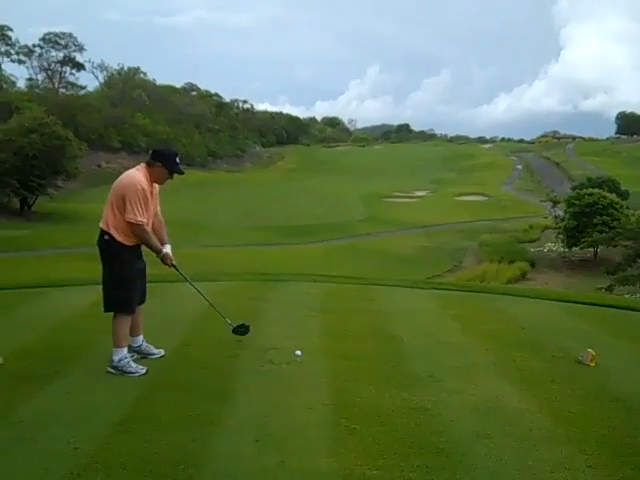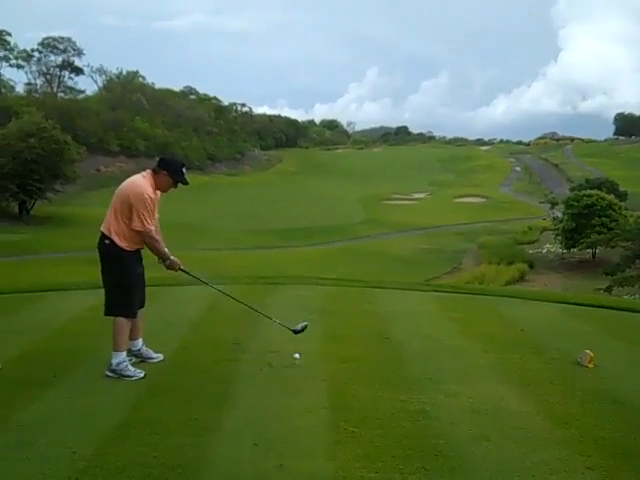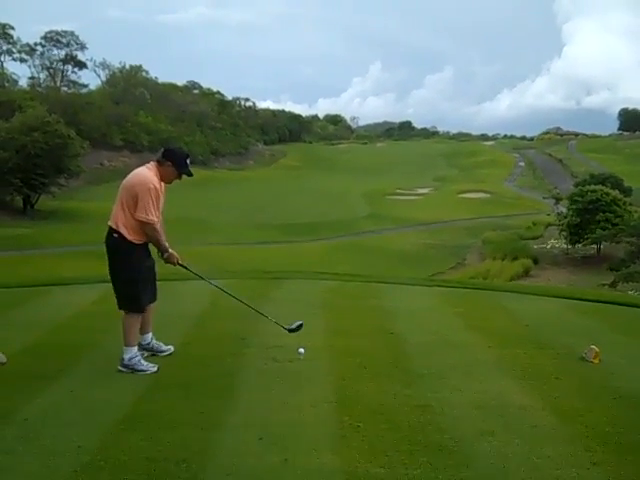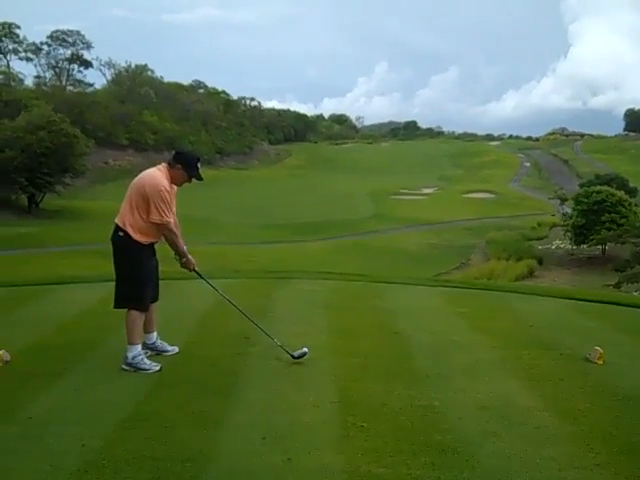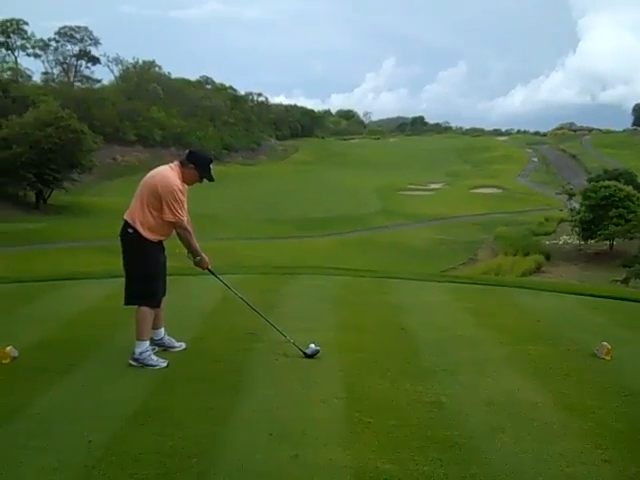
dt=1s
person 1, frame 1
left shoulder: (150, 182)
right shoulder: (137, 184)
left elbow: (156, 217)
right elbow: (139, 227)
left wrist: (166, 246)
right wrist: (160, 252)
left hip: (130, 244)
right hip: (117, 244)
left knee: (137, 297)
right knee: (124, 303)
left ankle: (137, 344)
right ankle: (119, 359)
person 1, frame 2
left shoulder: (150, 186)
right shoulder: (143, 192)
left elbow: (153, 227)
right elbow: (146, 234)
left wrist: (166, 252)
right wrist: (167, 258)
left hip: (128, 247)
right hip: (117, 249)
left knee: (135, 301)
right knee: (124, 306)
left ankle: (136, 348)
right ankle: (117, 362)
person 1, frame 3
left shoulder: (156, 178)
right shoulder: (148, 182)
left elbow: (156, 219)
right elbow: (148, 226)
left wrist: (165, 246)
right wrist: (166, 251)
left hip: (136, 242)
right hip: (125, 243)
left knee: (146, 295)
right knee: (134, 301)
left ankle: (146, 342)
right ankle: (129, 357)
person 1, frame 4
left shoulder: (166, 179)
right shoulder: (158, 184)
left elbow: (172, 219)
right elbow: (166, 228)
left wrist: (183, 249)
right wrist: (184, 255)
left hip: (142, 241)
right hip: (130, 242)
left knee: (150, 295)
right knee: (137, 300)
left ankle: (151, 341)
right ankle: (133, 356)
person 1, frame 5
left shoulder: (176, 176)
right shoulder: (171, 183)
left elbow: (184, 218)
right elbow: (180, 226)
left wrist: (194, 249)
right wrist: (198, 255)
left hip: (150, 237)
right hip: (139, 238)
left knee: (157, 291)
right knee: (148, 296)
left ankle: (158, 337)
right ankle: (141, 352)
